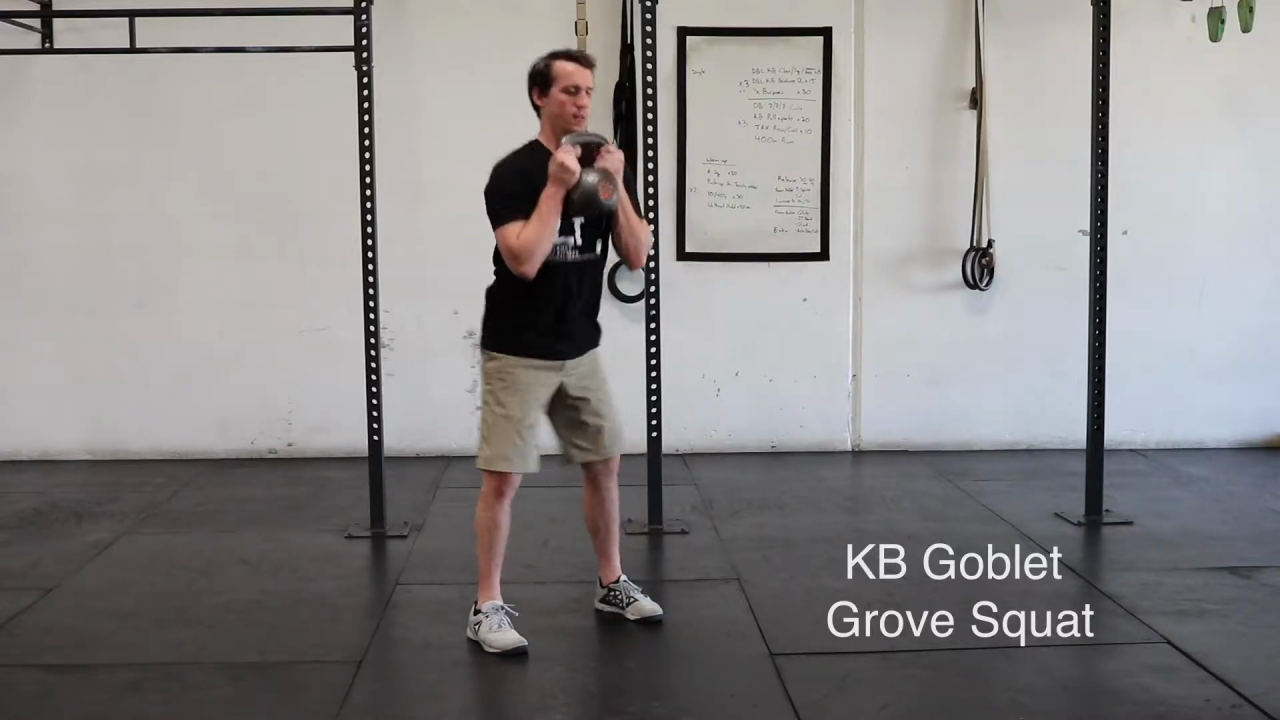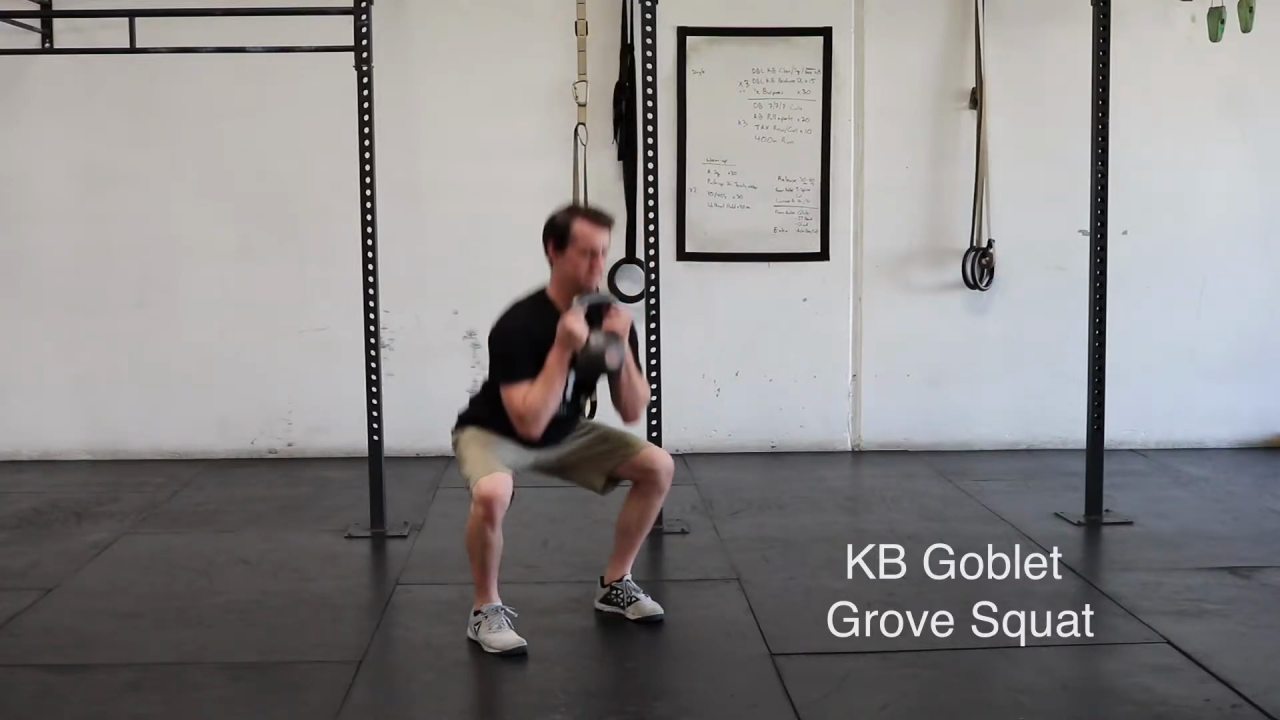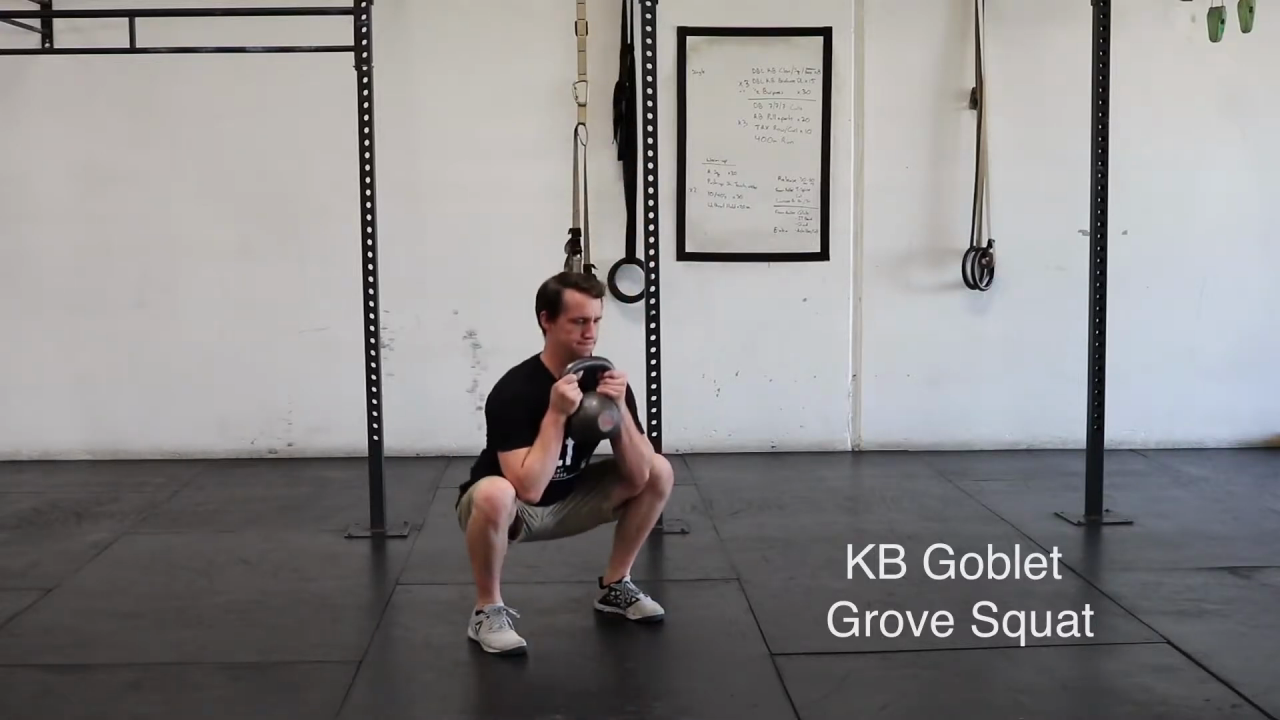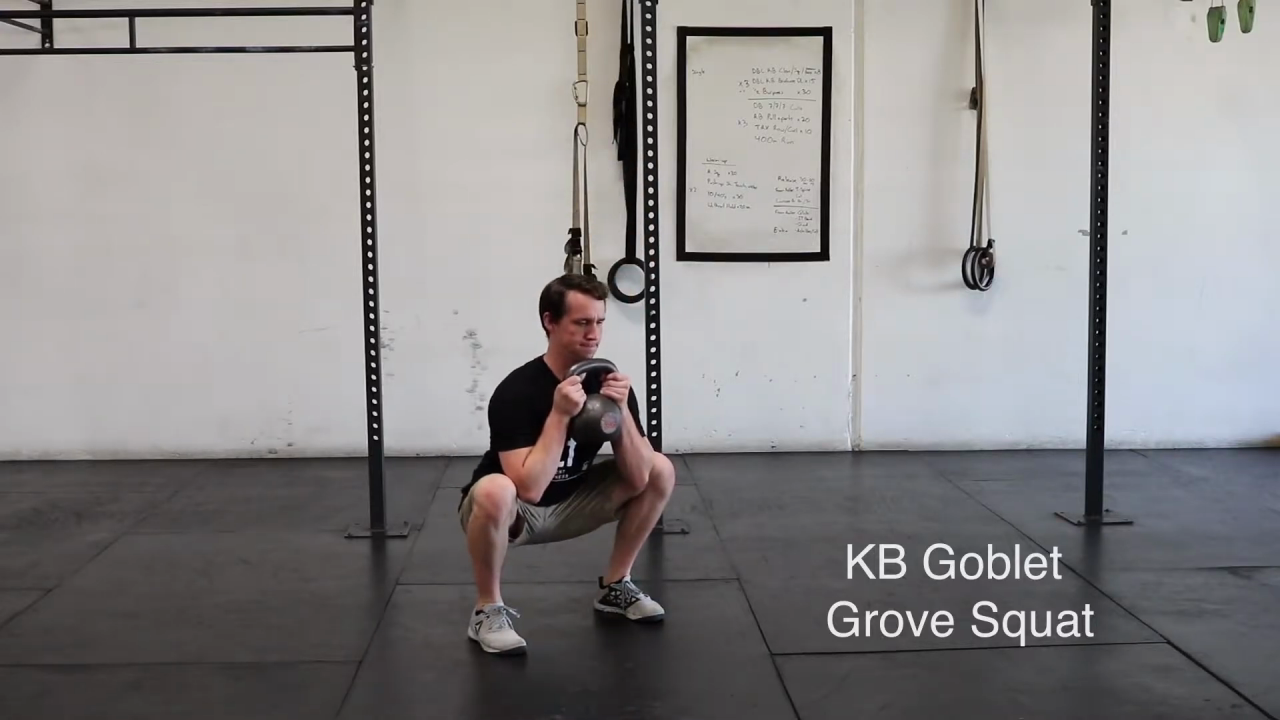
dt=0.4s
person 1, frame 1
left shoulder: (607, 166)
right shoulder: (515, 172)
left elbow: (636, 259)
right elbow: (522, 264)
left wrist: (617, 187)
right wrist: (556, 185)
left hip: (578, 353)
right hip: (516, 356)
left knee: (602, 465)
right knee: (503, 477)
left ankle: (611, 584)
right ankle: (487, 606)
person 1, frame 2
left shoulder: (609, 317)
right shoulder: (519, 325)
left elbow: (633, 411)
right elbow: (528, 423)
left wrist: (621, 346)
right wrist: (562, 350)
left hip: (565, 434)
right hip: (495, 434)
left knee: (657, 466)
right knee: (492, 493)
left ankle: (614, 584)
right ankle: (486, 609)
person 1, frame 3
left shoulder: (606, 380)
right shoulder: (514, 391)
left elbow: (638, 475)
right elbow: (528, 489)
left wrist: (618, 408)
right wrist: (556, 414)
left hip: (567, 499)
right hip: (508, 509)
left knee: (659, 474)
right knee: (495, 494)
left ankle: (615, 585)
right ankle: (488, 610)
person 1, frame 4
left shoulder: (610, 382)
right shoulder: (517, 391)
left elbow: (637, 478)
right elbow: (529, 488)
left wrist: (621, 409)
right wrist: (560, 414)
left hip: (569, 502)
right hip: (512, 510)
left knee: (660, 472)
right knee: (495, 491)
left ankle: (615, 585)
right ankle: (488, 609)
